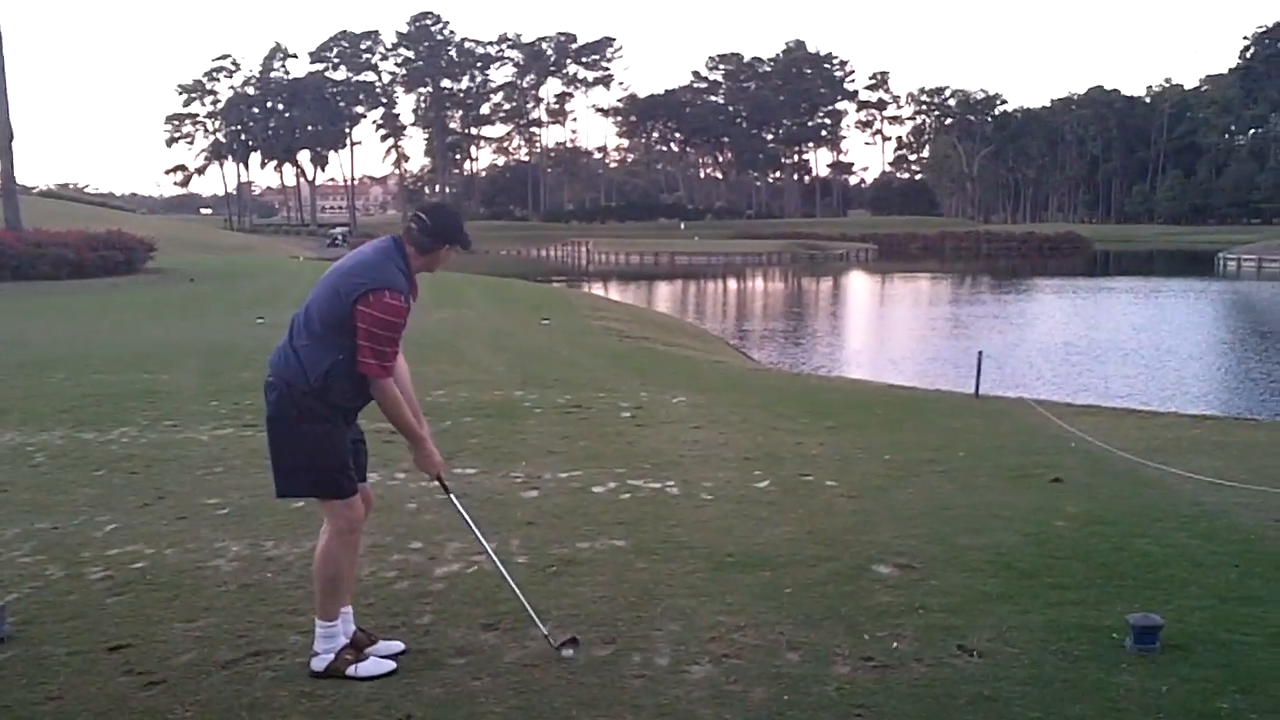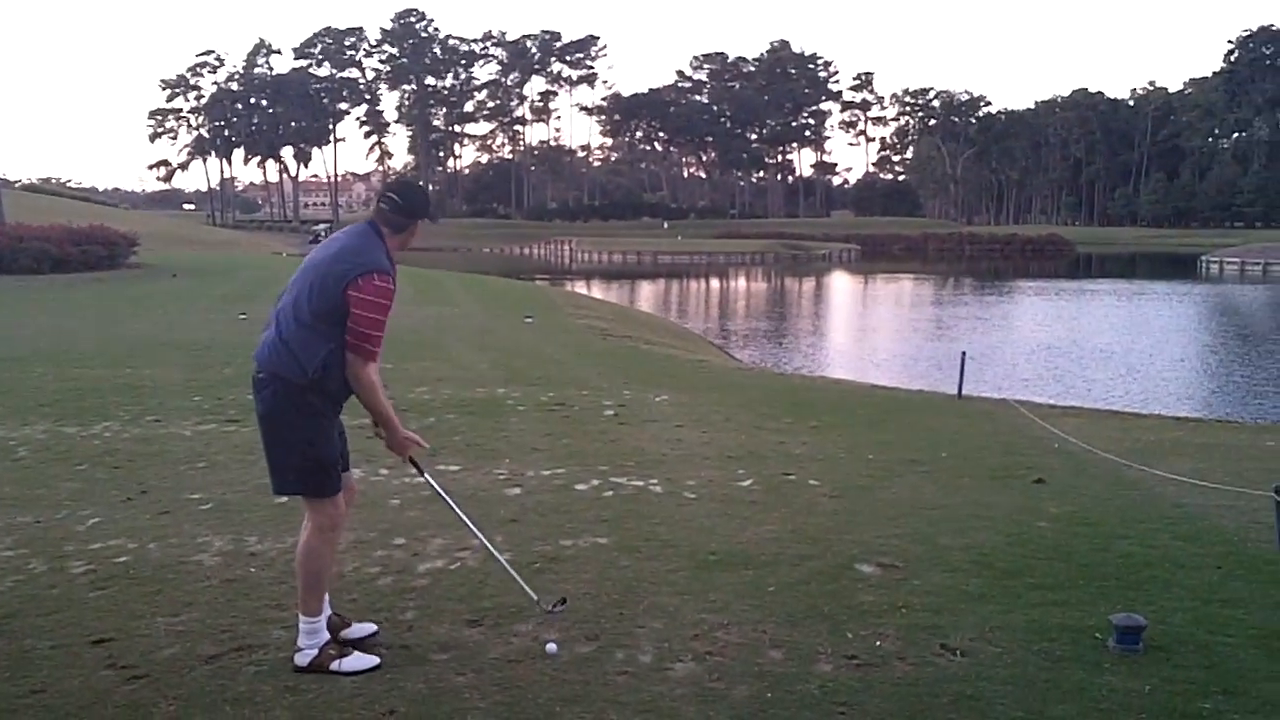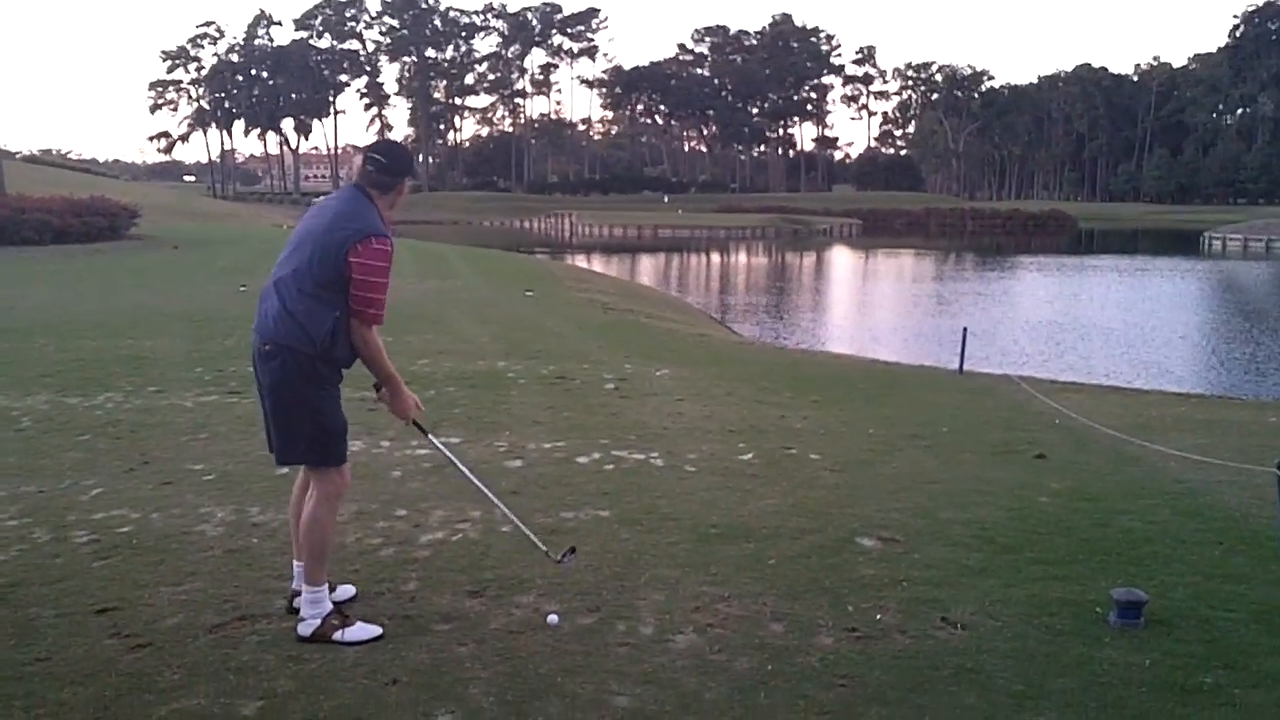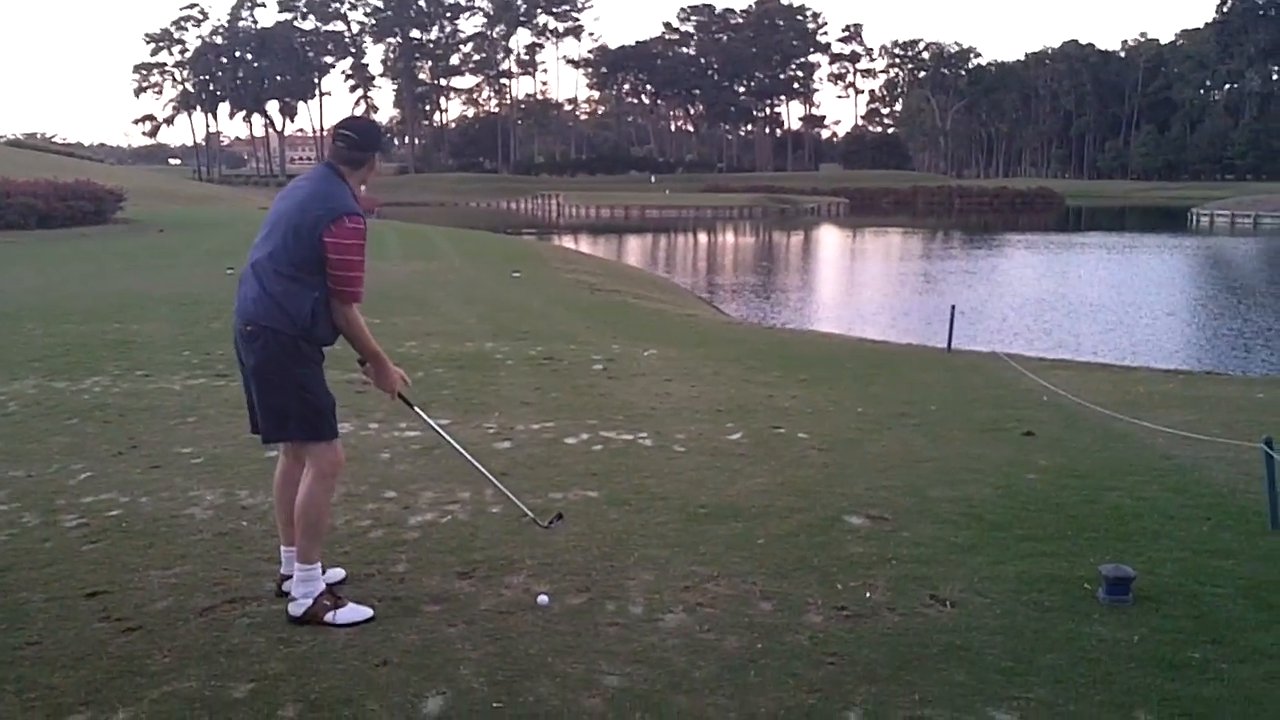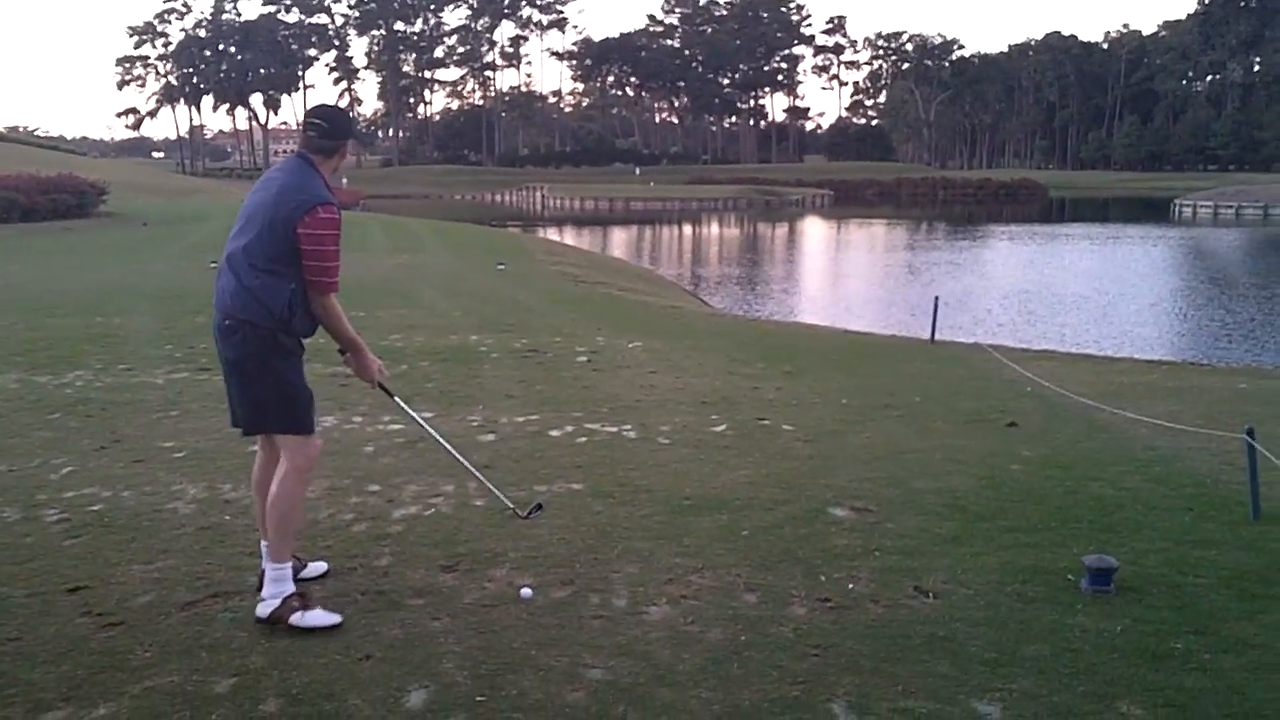
dt=0.2s
person 1, frame 1
left shoulder: (383, 258)
right shoulder: (387, 290)
left elbow: (391, 360)
right elbow: (379, 381)
left wrist: (422, 425)
right wrist: (419, 445)
left hip: (319, 394)
right hip: (305, 402)
left knee: (357, 504)
right knee: (344, 515)
left ankle: (345, 629)
right ankle: (329, 648)
person 1, frame 2
left shoulder: (348, 242)
right shoulder: (374, 273)
right elbow: (359, 366)
left wrist: (385, 416)
right wrist: (392, 427)
left hip: (290, 382)
right hip: (296, 393)
left knee: (338, 493)
right knee: (326, 511)
left ankle: (320, 616)
right ankle: (312, 644)
person 1, frame 3
left shoulder: (332, 208)
right shoulder: (371, 237)
right elbow: (362, 330)
left wrist: (385, 381)
right wrist: (396, 390)
left hip: (279, 348)
right hip: (301, 361)
left knee: (315, 469)
right knee: (330, 481)
left ankle: (305, 583)
right ankle: (315, 613)
person 1, frame 4
left shoulder: (304, 187)
right shoulder: (344, 215)
right elbow: (343, 308)
left wrist: (369, 355)
right wrist: (380, 364)
left hip: (261, 330)
right hip: (284, 342)
left knee: (296, 450)
right knee: (325, 459)
left ankle: (294, 566)
right ankle: (308, 593)
person 1, frame 5
left shoulder: (278, 178)
right shoulder: (318, 205)
right elbow: (320, 297)
left wrist: (348, 344)
right wrist: (359, 353)
left hip: (241, 323)
right hip: (263, 335)
left knee: (274, 443)
right knee: (300, 454)
left ankle: (276, 559)
right ankle: (276, 595)
